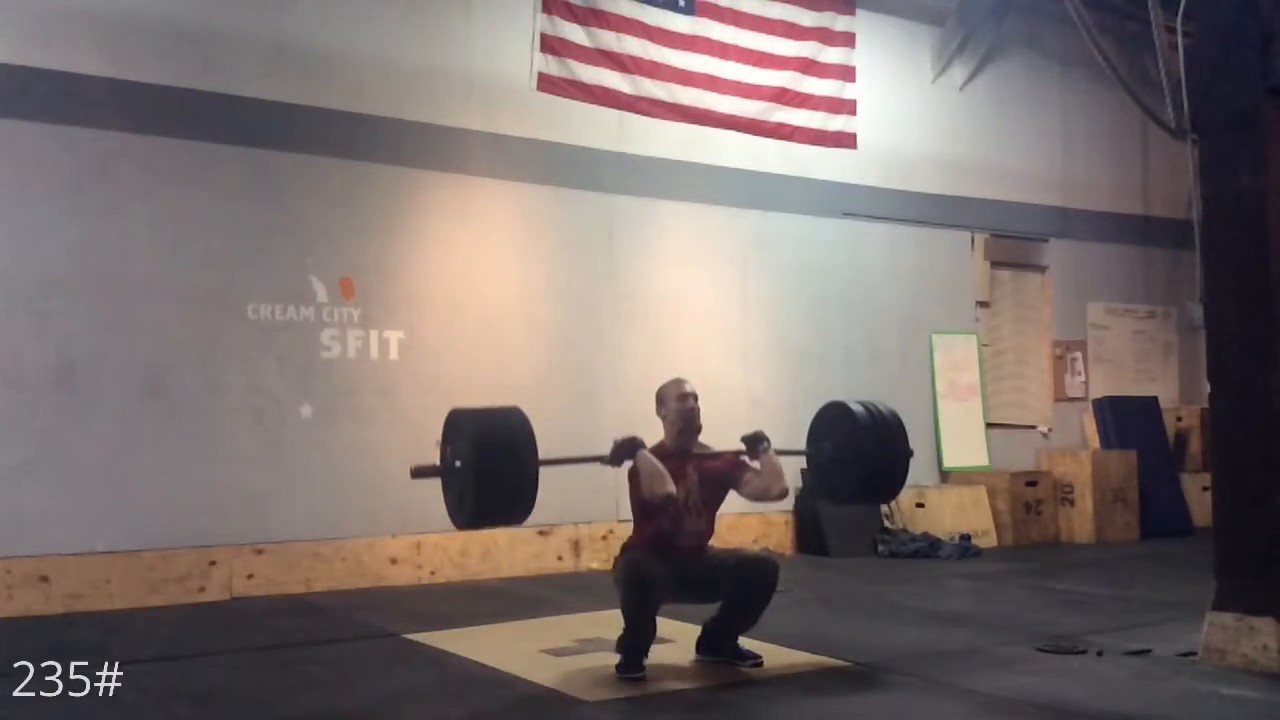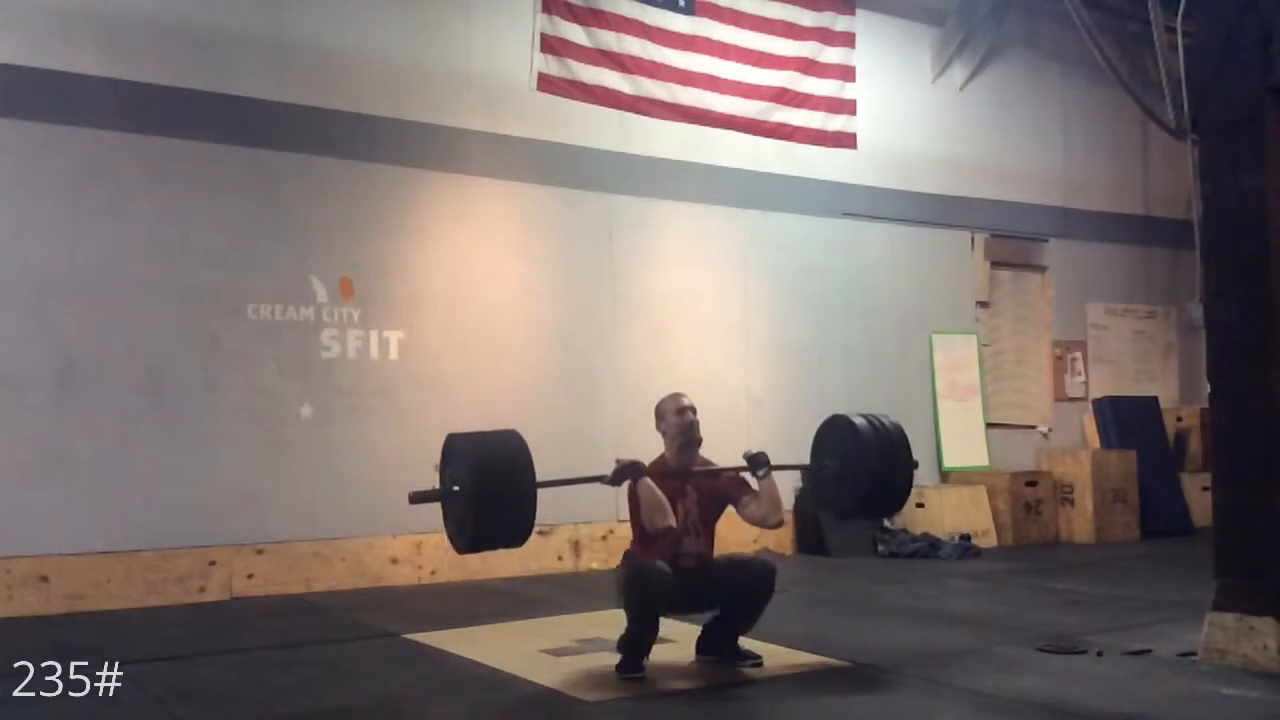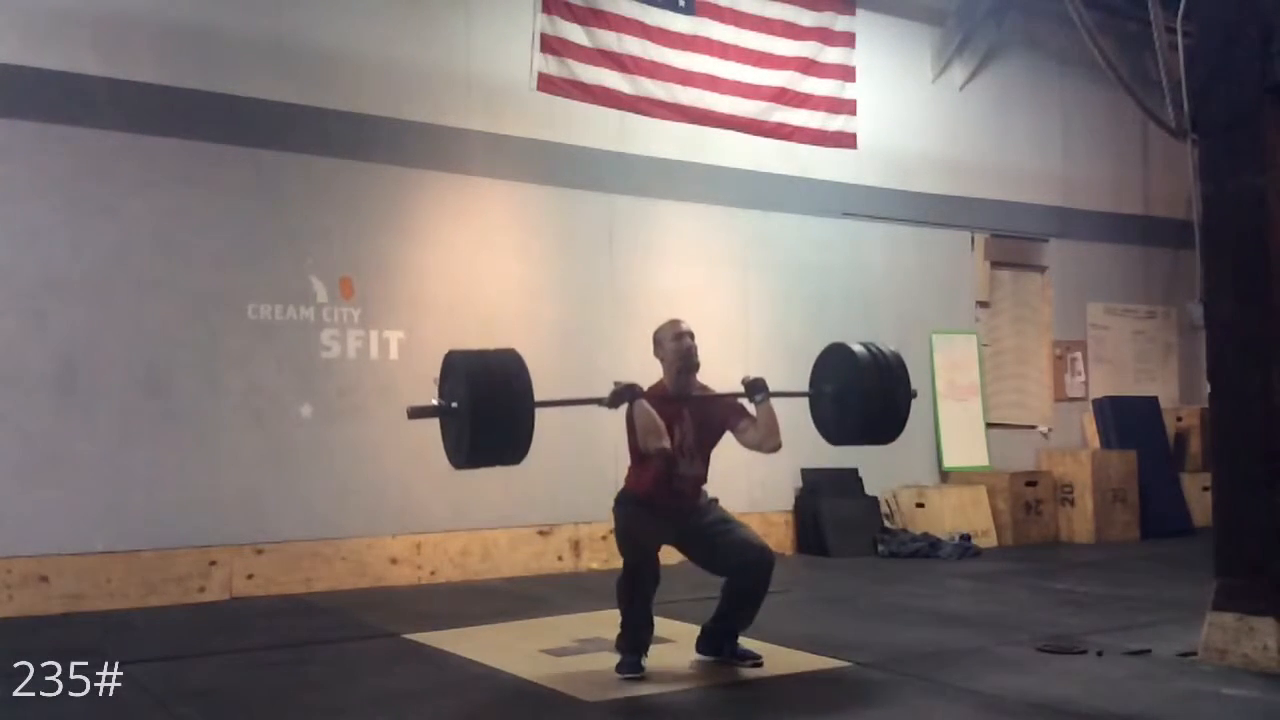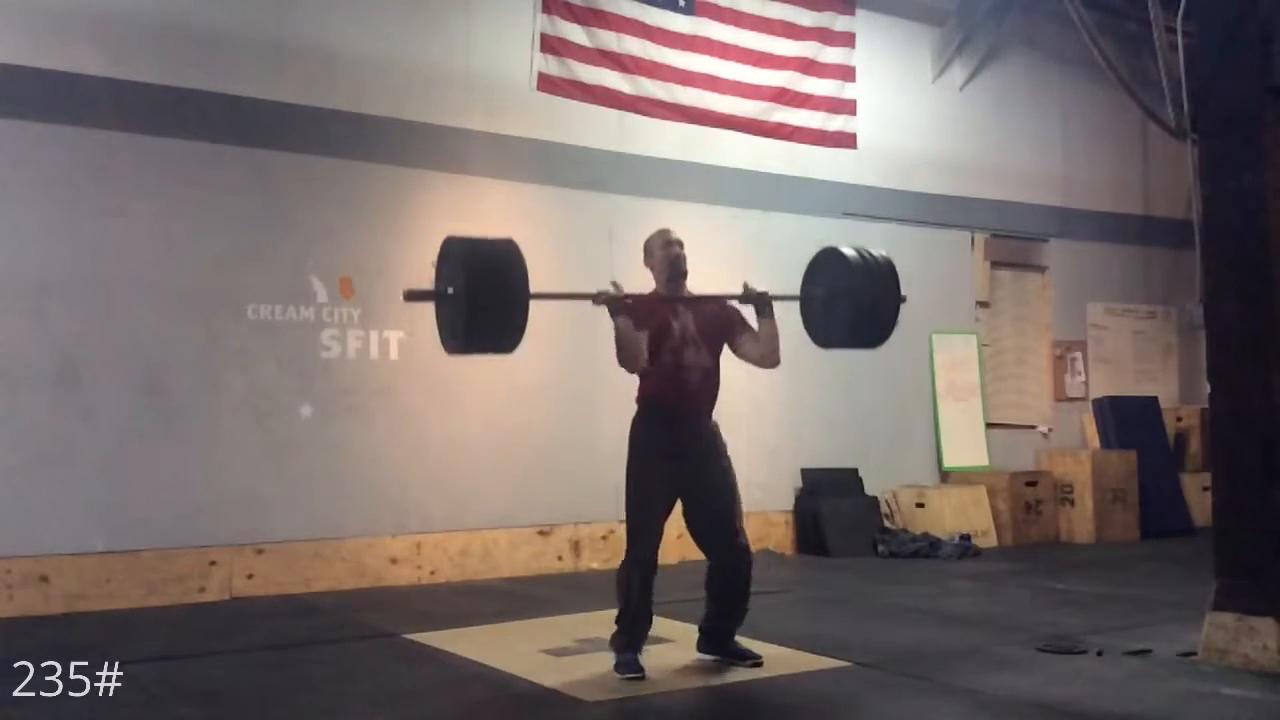
dt=0.4s
person 1, frame 1
left shoulder: (720, 463)
right shoulder: (648, 462)
left elbow: (776, 488)
right elbow: (665, 494)
left wrist: (761, 447)
right wrist: (638, 452)
left hip: (695, 560)
right hip: (649, 556)
left knee: (762, 569)
right knee: (645, 574)
left ankle: (717, 641)
right ankle: (632, 651)
person 1, frame 2
left shoulder: (721, 478)
right shoulder: (649, 480)
left elbow: (772, 517)
right elbow: (664, 526)
left wrist: (762, 471)
right wrist: (638, 477)
left hip: (700, 577)
right hip: (652, 580)
left knee: (760, 573)
right knee: (648, 575)
left ankle: (718, 642)
right ankle: (633, 652)
person 1, frame 3
left shoulder: (718, 403)
right shoulder: (648, 402)
left elbow: (769, 441)
right elbow: (658, 447)
left wrist: (760, 397)
right wrist: (634, 400)
left hip: (693, 504)
right hip: (643, 505)
left knee: (755, 557)
right knee: (641, 560)
left ankle: (719, 639)
right ankle: (632, 649)
person 1, frame 4
left shoulder: (715, 310)
right shoulder: (641, 308)
left elbow: (768, 356)
right elbow: (634, 361)
left wrist: (763, 308)
right wrist: (617, 311)
left hip: (704, 437)
right hip: (656, 435)
left knee: (730, 546)
right knee: (643, 546)
left ankle: (718, 636)
right ankle: (628, 644)
